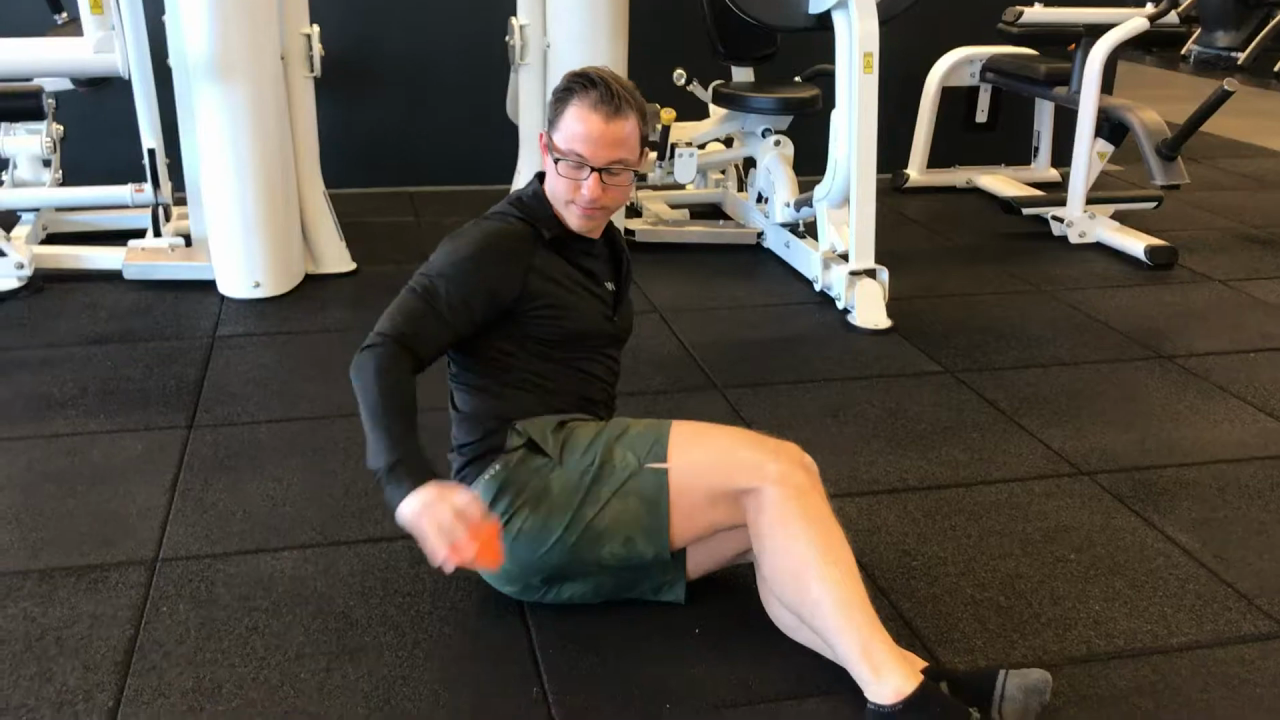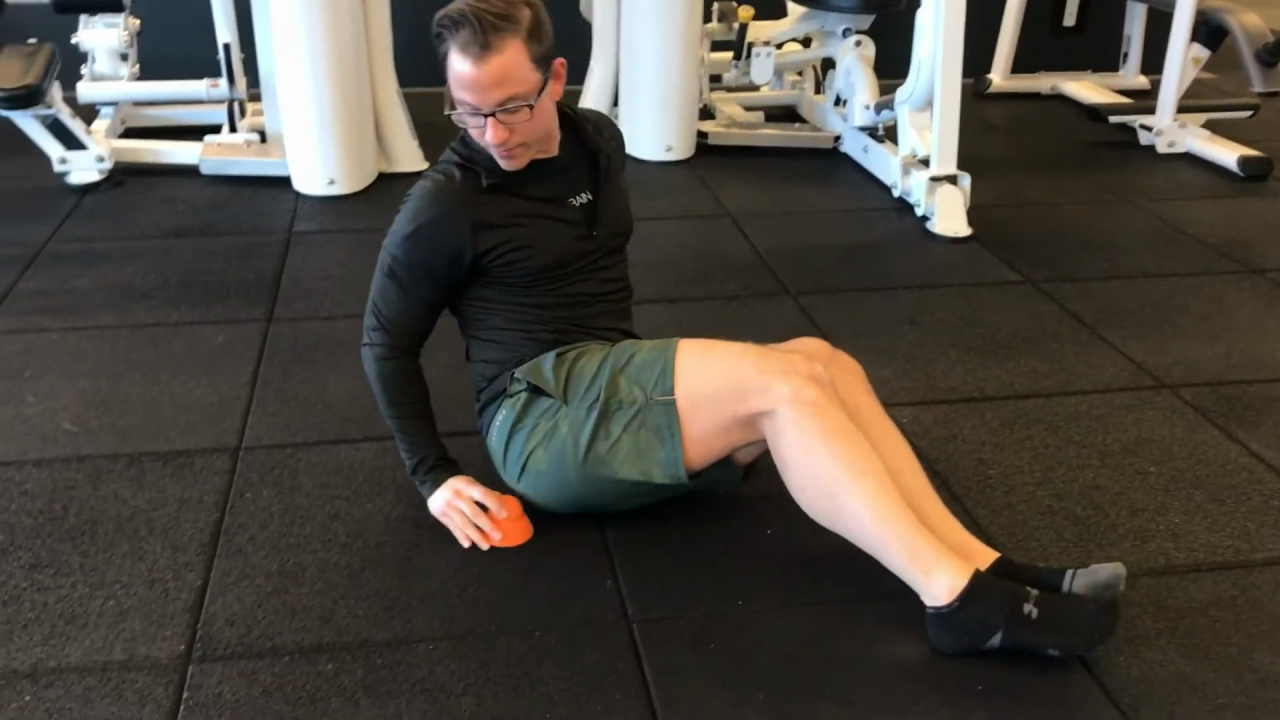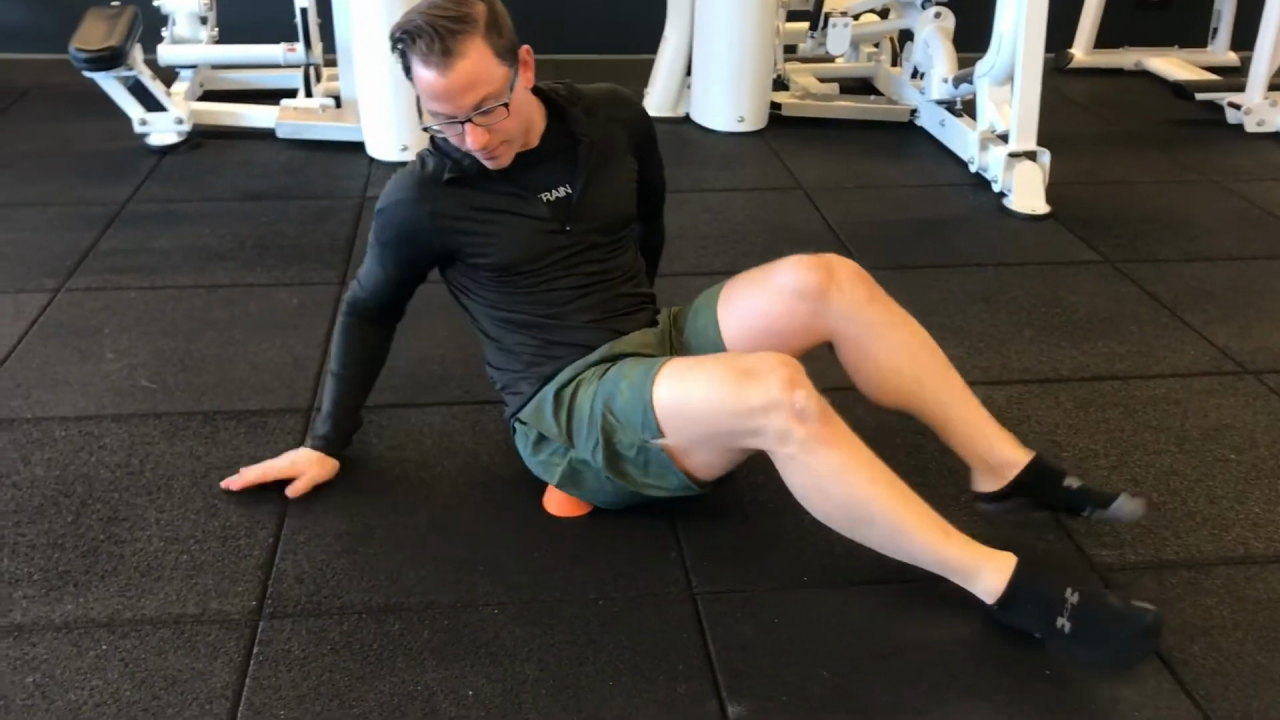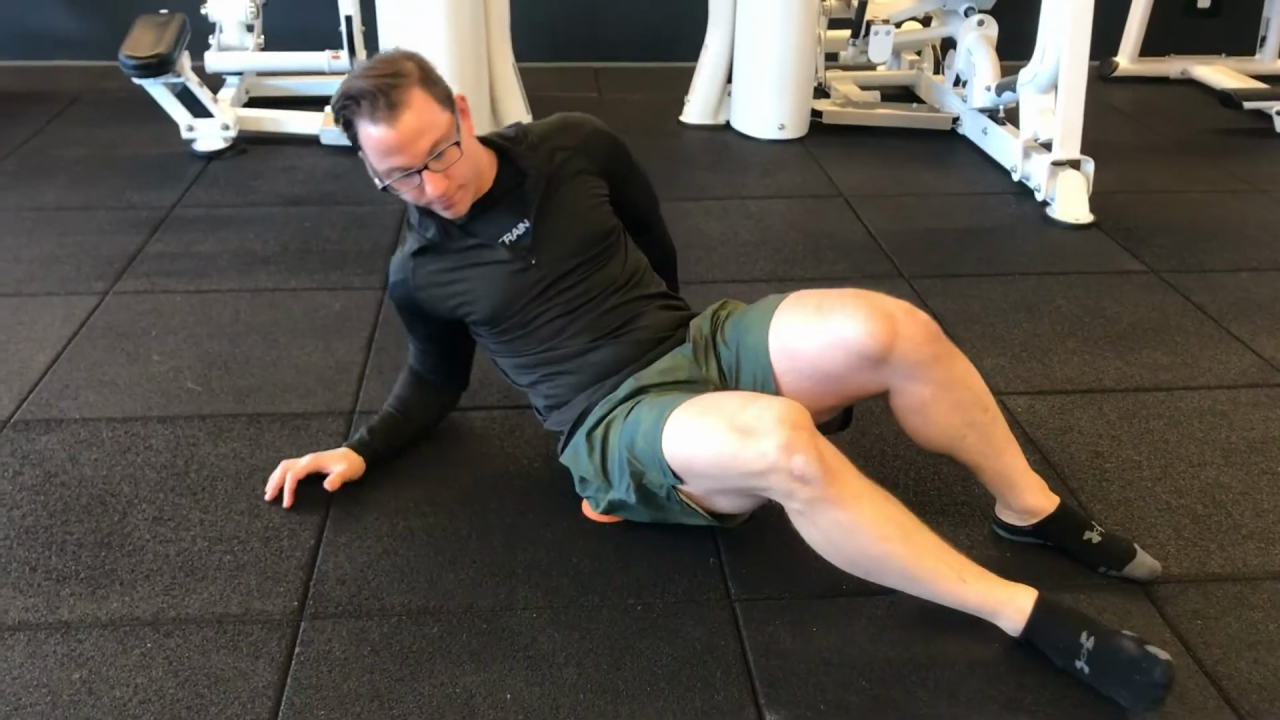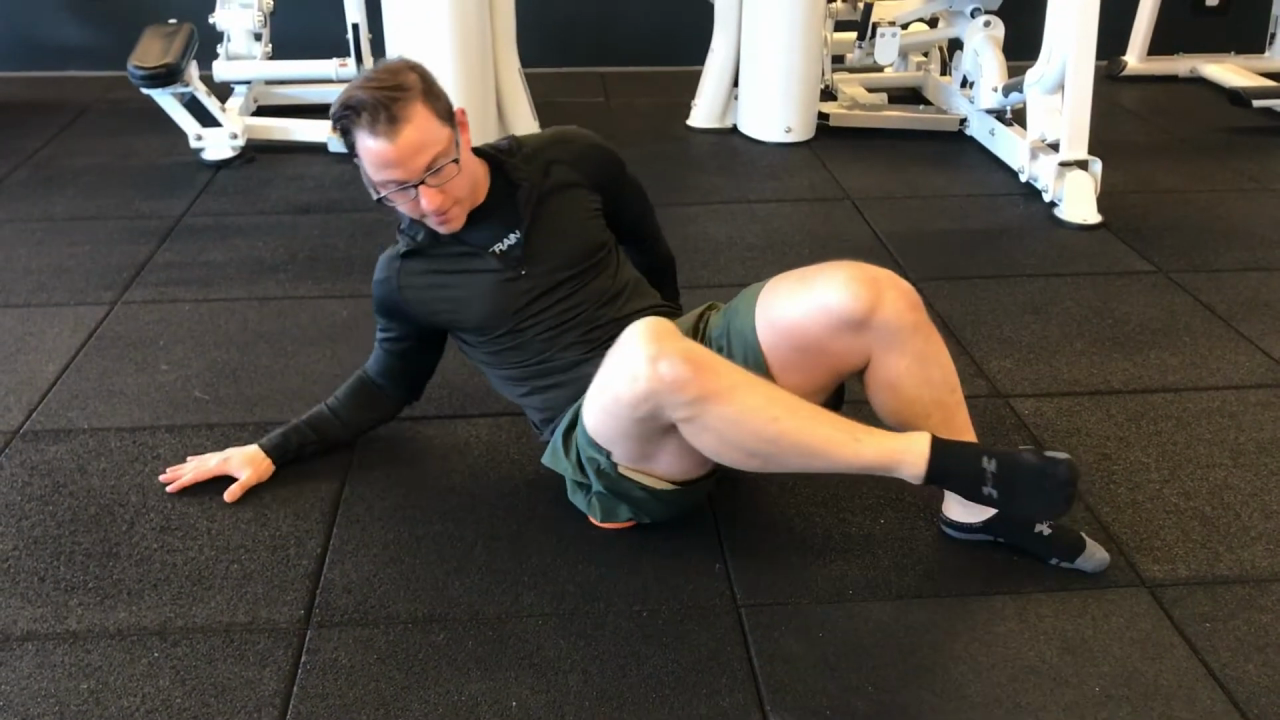
dt=1s
person 1, frame 1
left shoulder: (606, 248)
right shoulder: (494, 247)
right elbow: (381, 357)
left wrist: (619, 468)
right wrist: (409, 485)
left hip: (569, 516)
right hip: (518, 491)
left knee: (768, 514)
right knee: (776, 472)
person 1, frame 2
left shoulder: (596, 139)
right shoulder: (443, 206)
right elbow: (387, 343)
right wrist: (434, 476)
left hip: (613, 398)
right hip: (542, 416)
left knee: (823, 366)
right knee: (787, 382)
left ankle: (980, 567)
right ankle: (961, 599)
person 1, frame 3
left shoulder: (612, 118)
right shoulder: (420, 200)
right elbow: (368, 310)
right wrist: (327, 443)
left hip: (662, 340)
right hip: (569, 412)
left knee: (821, 281)
right knee: (777, 392)
left ankle: (1010, 472)
right ankle: (1008, 588)
person 1, frame 4
left shoulder: (572, 147)
right shoulder: (420, 275)
right elbow: (437, 381)
right wrist: (357, 453)
left hip: (709, 340)
right hip: (620, 426)
left knee: (891, 332)
right knee: (784, 443)
left ankle: (1031, 510)
right ankle: (1030, 618)
person 1, frame 5
left shoulder: (567, 159)
right shoulder: (406, 279)
right elbow: (386, 387)
right wrist: (271, 449)
left hip: (700, 349)
right hip: (613, 448)
left knee: (870, 298)
right knee: (652, 354)
left ankle: (979, 508)
right ankle: (941, 462)
